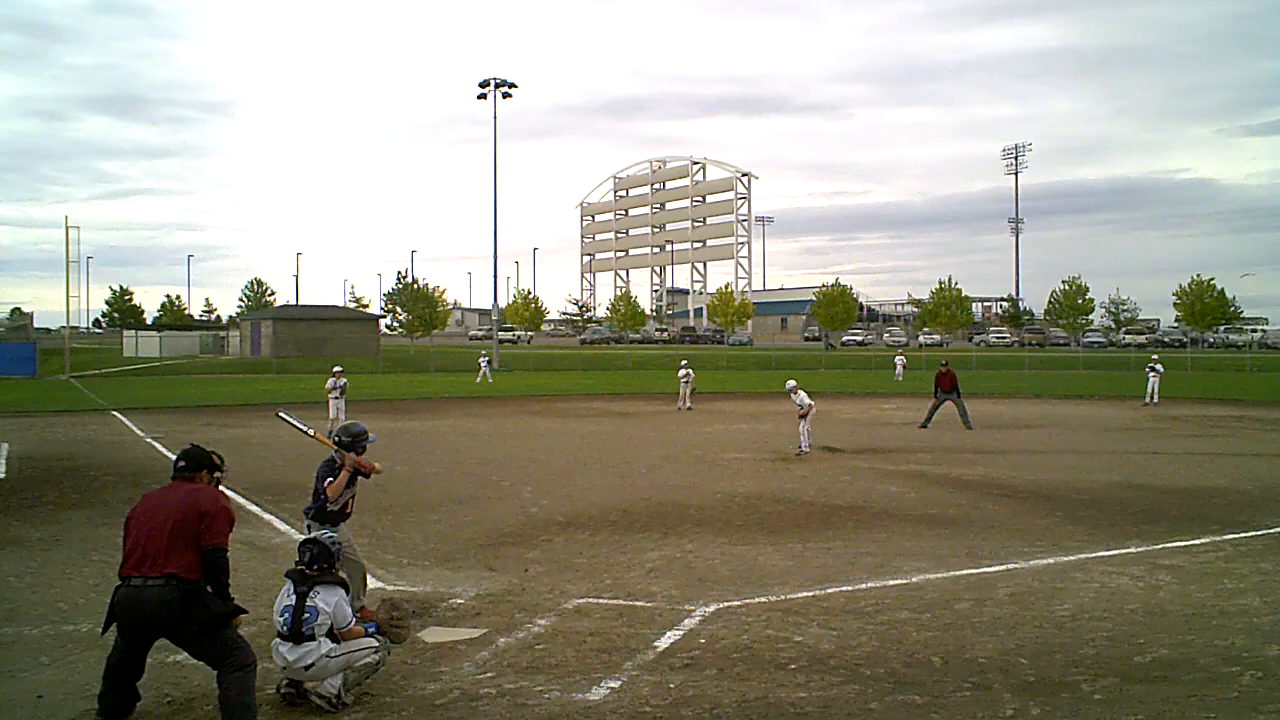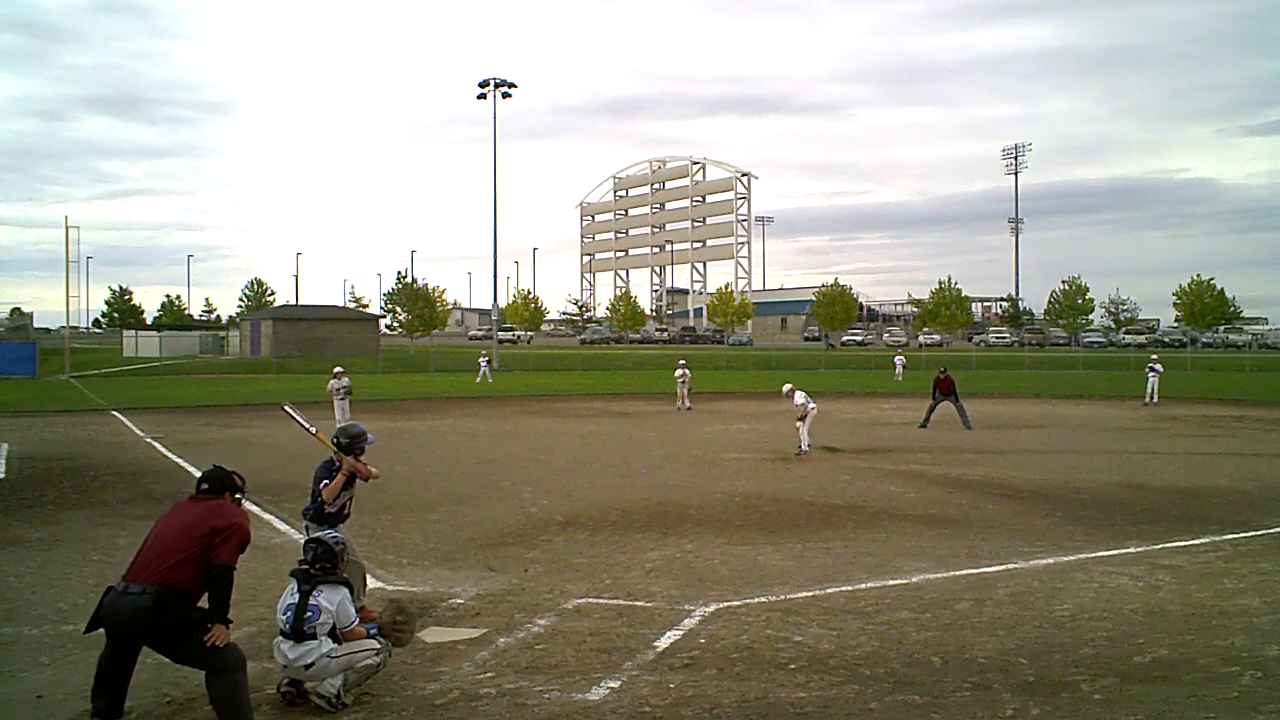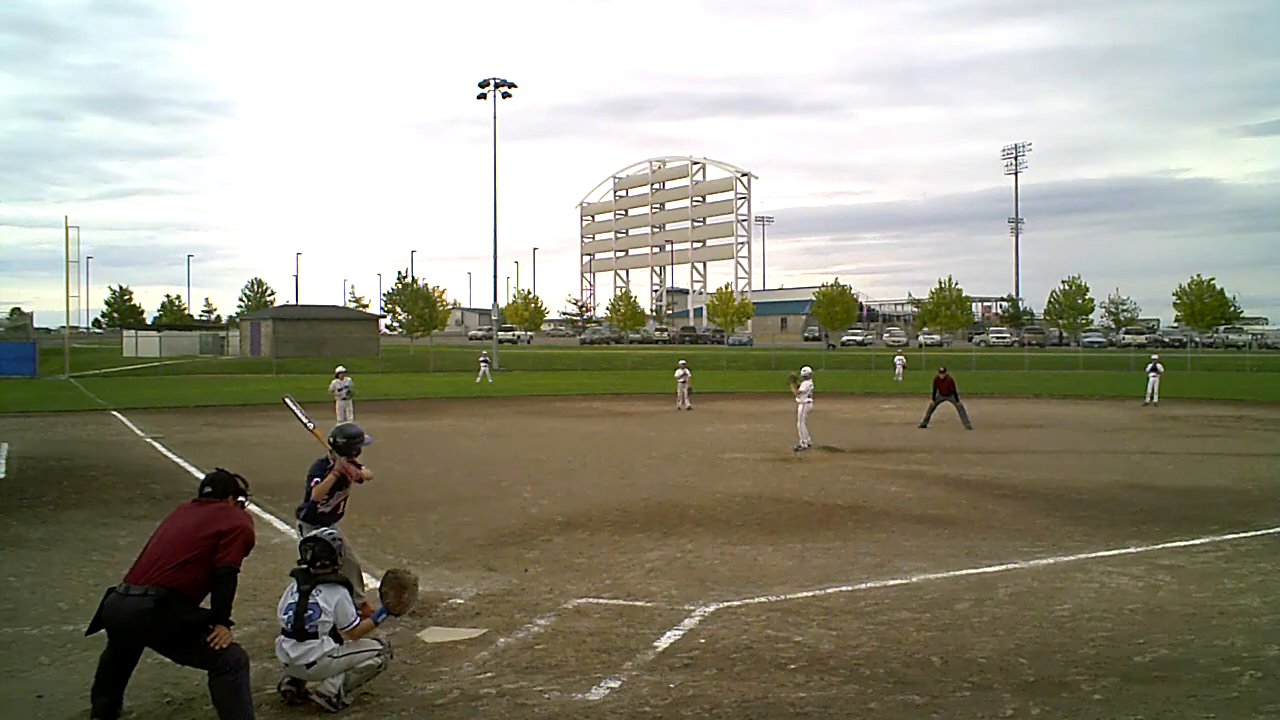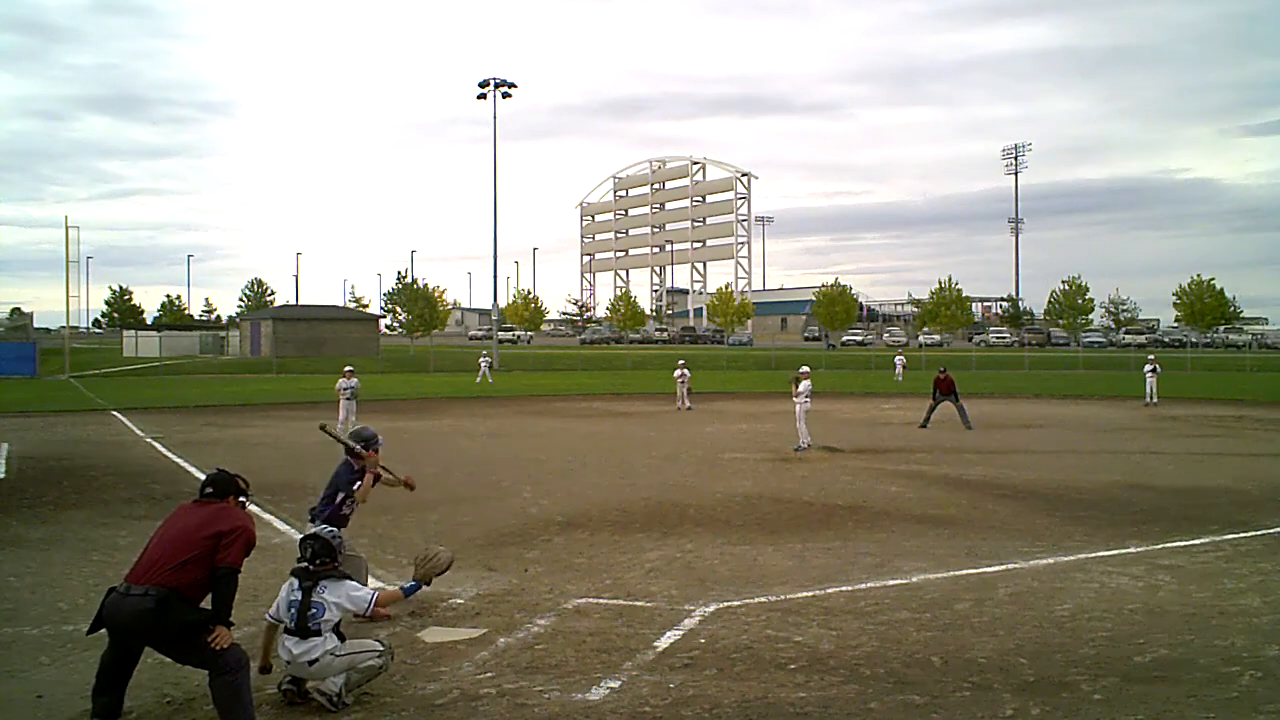
dt=0.7s
person 1, frame 1
left shoulder: (145, 500)
right shoulder: (212, 499)
left elbow: (130, 550)
right elbow: (215, 556)
right wrist: (225, 603)
left hip: (129, 599)
right hip: (175, 600)
left knee: (126, 653)
right knee: (239, 660)
person 1, frame 2
left shoulder: (178, 508)
right shoulder: (232, 517)
right elbow: (221, 572)
right wrist: (219, 621)
left hip: (115, 604)
right hip: (155, 611)
left knee: (119, 652)
right knee: (227, 662)
person 1, frame 3
left shoulder: (181, 511)
right shoulder: (237, 520)
right elbow: (225, 574)
right wrist: (221, 622)
left hip: (116, 605)
right hip: (155, 610)
left knee: (120, 650)
right knee: (230, 662)
person 1, frame 4
left shoulder: (182, 512)
right shoulder: (238, 521)
right elbow: (225, 575)
right wrist: (222, 622)
left hip: (117, 604)
right hip: (156, 610)
left knee: (121, 651)
right knee: (231, 662)
person 2, frame 1
left shoulder: (355, 462)
right shoulder: (327, 467)
left elbow: (379, 470)
right elbow: (332, 494)
left wrist: (369, 466)
right wrist: (347, 468)
left hip: (337, 525)
right hip: (318, 526)
left knee: (357, 566)
left ankle: (358, 605)
person 2, frame 2
left shoulder: (353, 463)
right shoulder: (325, 469)
left elbow: (376, 474)
right elbow: (327, 496)
left wrist: (366, 471)
right wrist: (344, 471)
left hip: (337, 526)
right hip: (317, 527)
left knee: (356, 566)
left ankle: (358, 605)
person 2, frame 3
left shoulder: (347, 465)
right shoulder: (319, 468)
left elbow: (369, 475)
right elbow: (316, 496)
left wrist: (358, 473)
right wrist: (335, 472)
left hip: (330, 525)
right hip: (311, 526)
left knee: (351, 563)
left ankle: (359, 604)
person 2, frame 4
left shoulder: (359, 469)
right shoulder: (345, 471)
left elbow: (381, 480)
right elbow: (362, 497)
left wrist: (403, 481)
right wrist: (371, 471)
left hip: (333, 529)
left knee: (358, 564)
person 3, frame 1
left shoulder: (290, 585)
right shoulder: (334, 592)
right elbow: (348, 634)
right wrist: (372, 628)
left hip: (284, 663)
right hip: (312, 664)
right knee: (379, 647)
left ankle: (293, 682)
right ankle: (331, 689)
person 3, frame 2
left shoulder: (295, 584)
right shoulder: (338, 591)
right elbow: (350, 635)
right wrist: (374, 629)
left hip: (285, 662)
right hip: (313, 664)
right knee: (380, 648)
left ankle: (293, 682)
right ankle: (331, 690)
person 3, frame 3
left shoulder: (294, 585)
right shoulder: (336, 592)
left elbow: (288, 624)
right elbow: (355, 632)
right wrist: (384, 612)
left hip: (287, 661)
right hip: (316, 664)
right knee: (381, 650)
left ankle: (293, 682)
right ankle: (332, 690)
person 3, frame 4
left shoulder: (293, 583)
right shoulder: (340, 586)
left elbow: (272, 622)
right elbow: (381, 600)
left wrist: (264, 659)
right wrist: (416, 583)
left hip: (291, 660)
right hip: (319, 661)
right knee: (382, 652)
left ankle: (292, 681)
right ankle: (334, 688)
